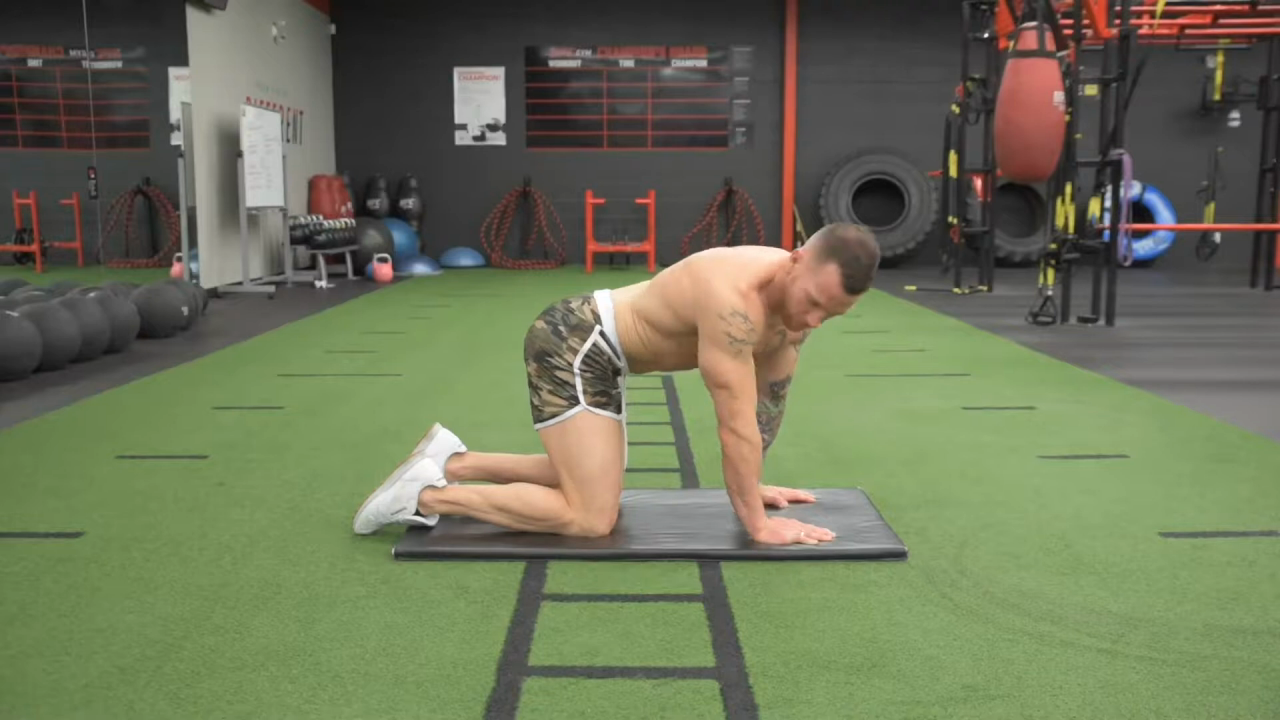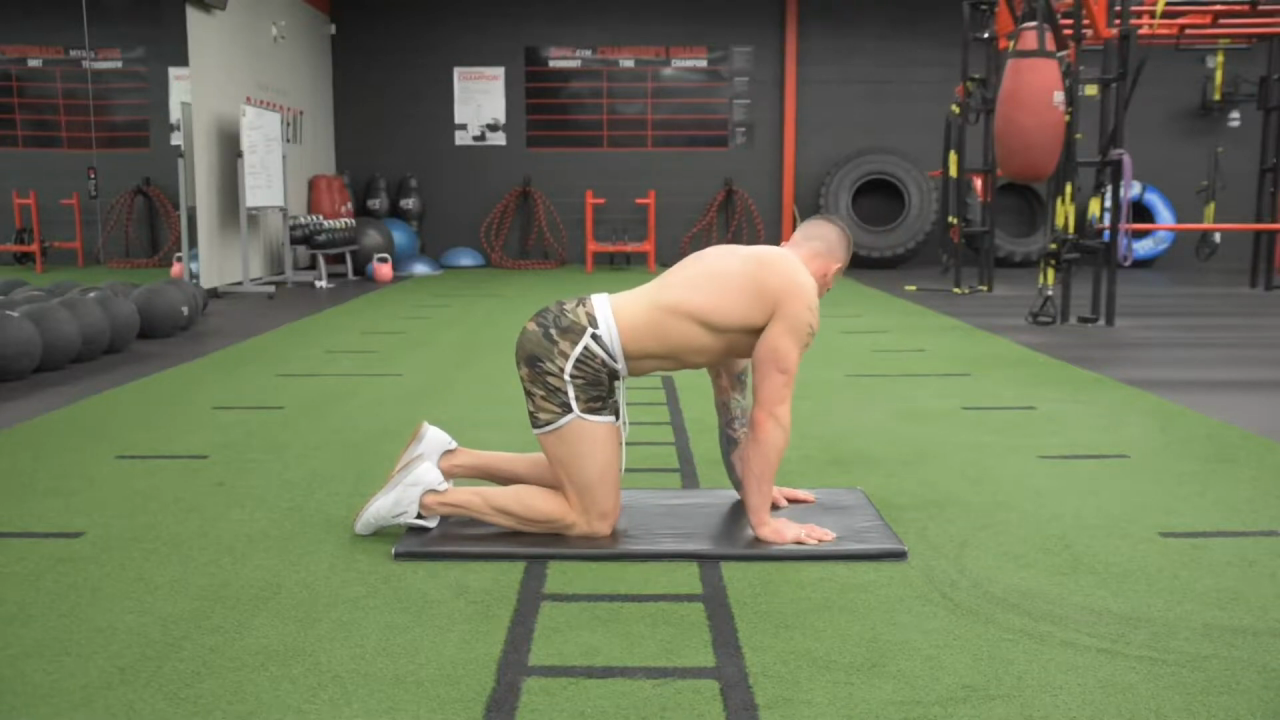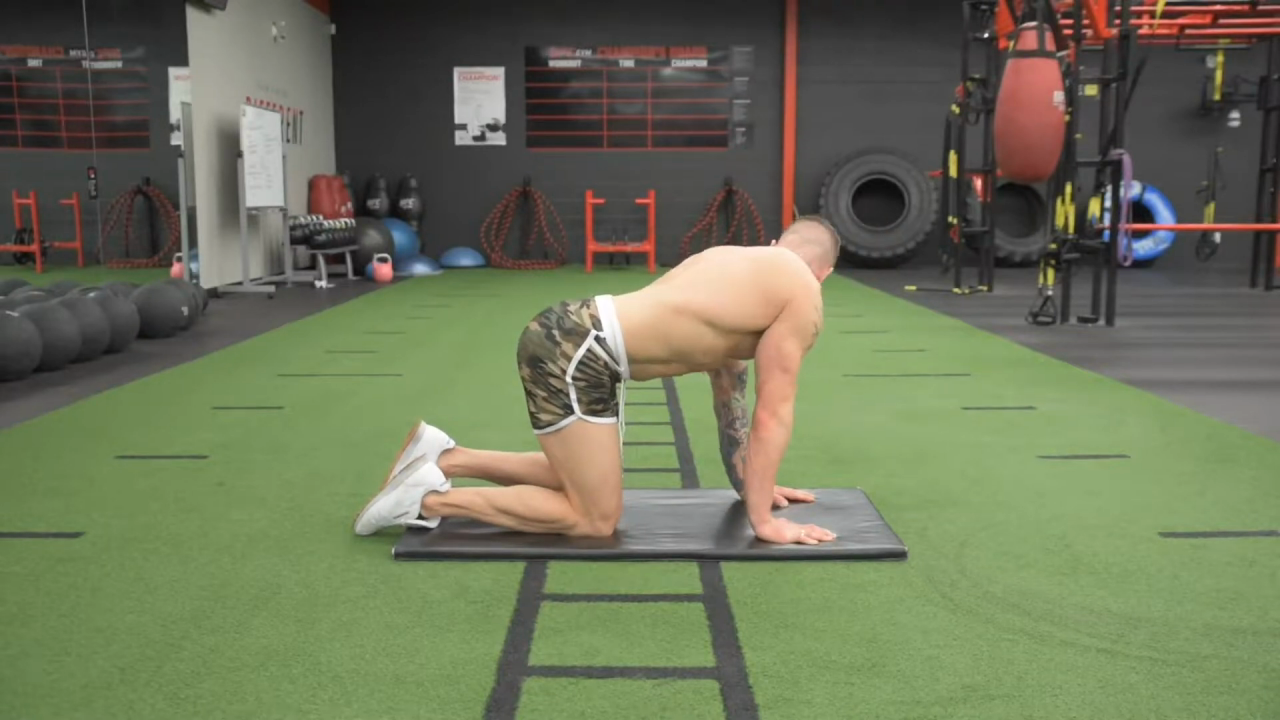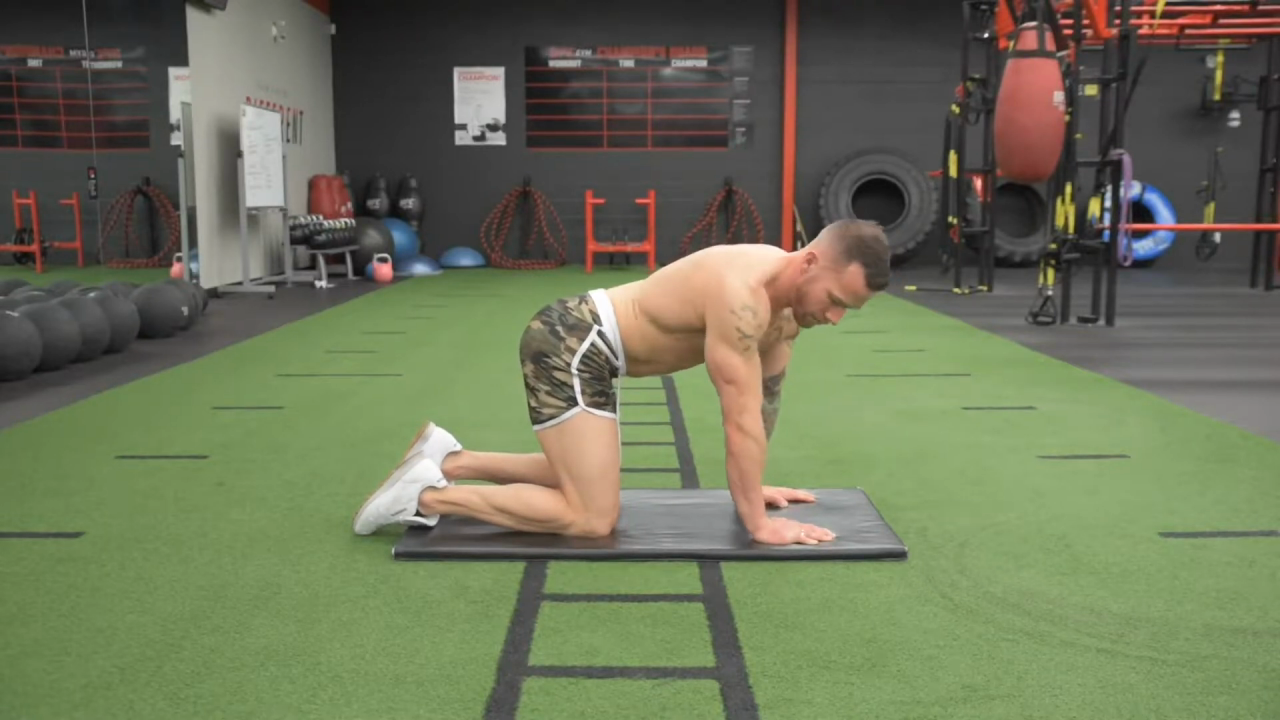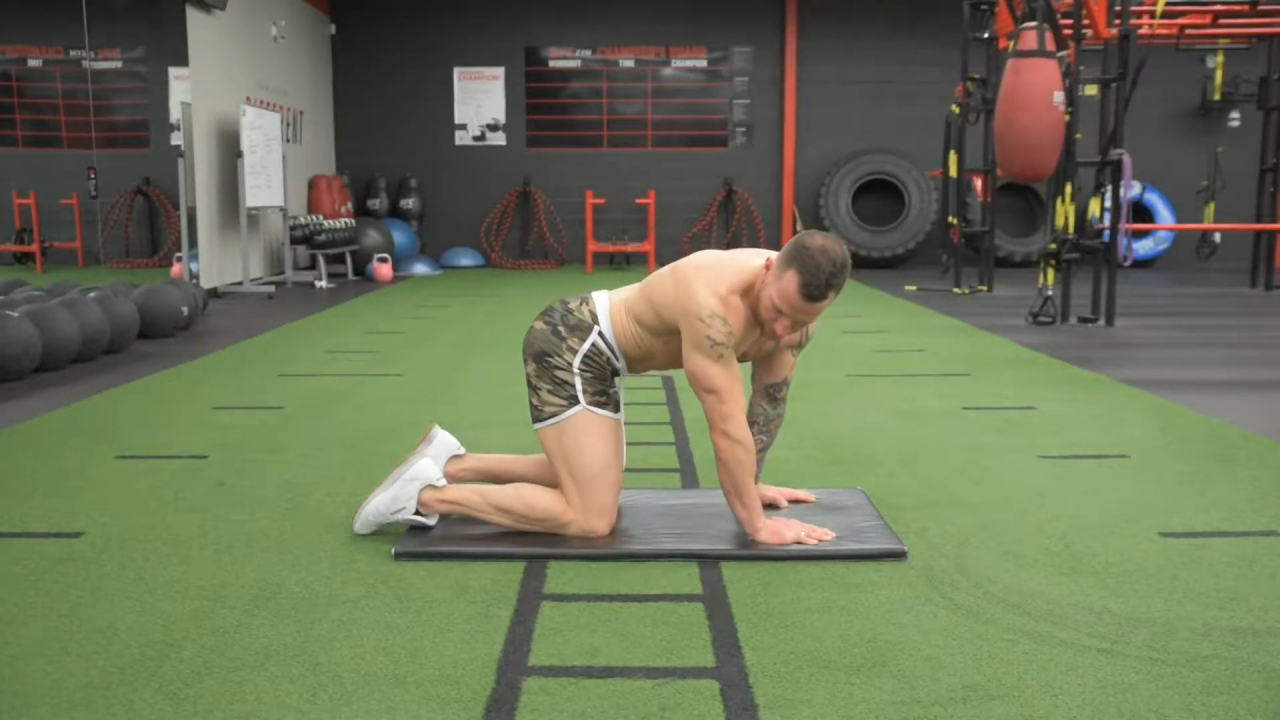
dt=1s
person 1, frame 1
left shoulder: (796, 304)
right shoulder: (735, 299)
left elbow: (769, 401)
right elbow: (736, 425)
left wrist: (749, 485)
right wrist: (758, 522)
left hip: (592, 352)
right hip: (571, 346)
left knee: (591, 481)
right knee: (592, 517)
left ankle: (453, 461)
right ankle: (426, 493)
person 1, frame 2
left shoulder: (749, 265)
right shoulder: (798, 295)
left elbow: (730, 392)
right elbow: (770, 415)
left wrist: (750, 486)
right wrist: (761, 518)
left hip: (569, 338)
right hip: (571, 354)
left knee: (584, 478)
right knee: (593, 519)
left ankle: (445, 459)
right ankle: (427, 496)
person 1, frame 3
left shoulder: (743, 262)
right shoulder: (803, 296)
left elbow: (730, 394)
right elbow: (773, 414)
left wrist: (749, 485)
right wrist: (763, 519)
left hip: (568, 337)
right hip: (574, 358)
left knee: (582, 477)
right knee: (595, 519)
left ankle: (444, 458)
right ankle: (428, 497)
person 1, frame 4
left shoulder: (795, 294)
right shoulder: (743, 296)
left elbow: (766, 398)
right elbow: (742, 423)
left wrist: (751, 486)
right wrist: (758, 522)
left hip: (584, 347)
right hip: (566, 346)
left knee: (586, 478)
right knee: (593, 518)
left ankle: (449, 460)
right ankle: (427, 494)
person 1, frame 5
left shoulder: (796, 301)
right shoulder: (715, 302)
left elbow: (769, 403)
right elbow: (728, 428)
left wrist: (750, 486)
right wrist: (755, 523)
left hip: (591, 352)
right hip: (566, 345)
left knee: (589, 479)
right knee: (592, 518)
left ankle: (452, 463)
right ankle: (426, 493)
